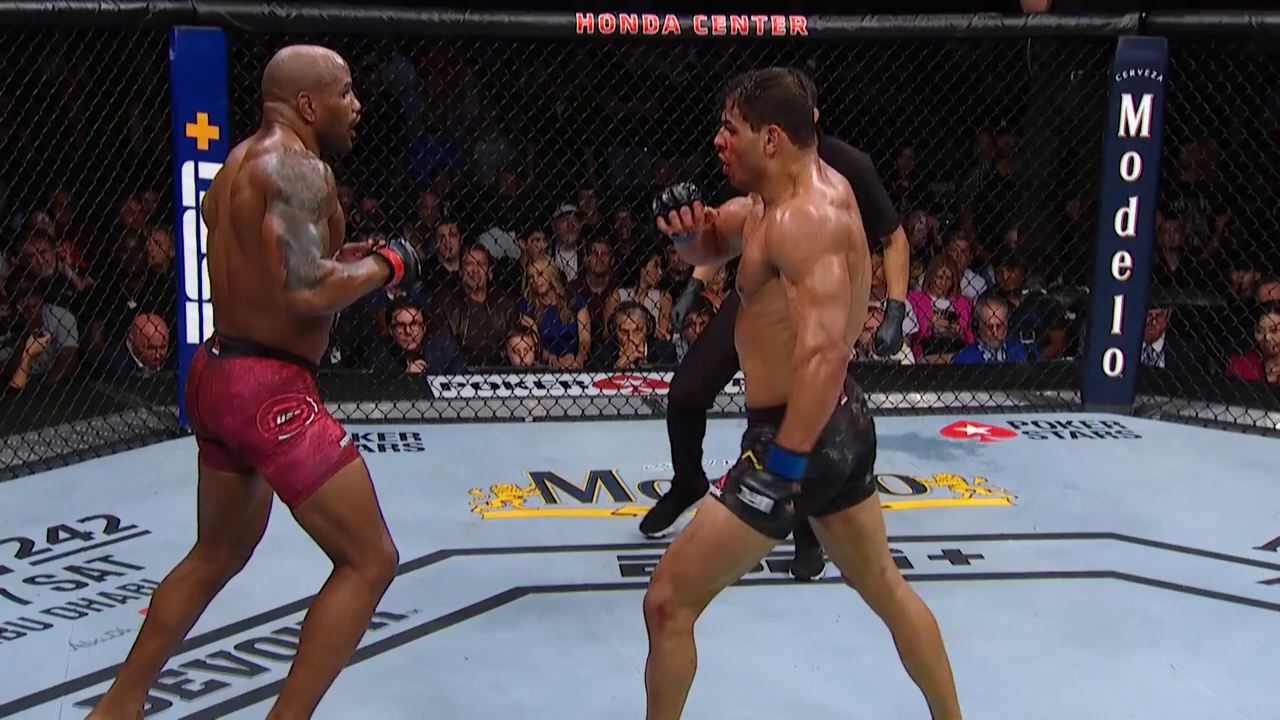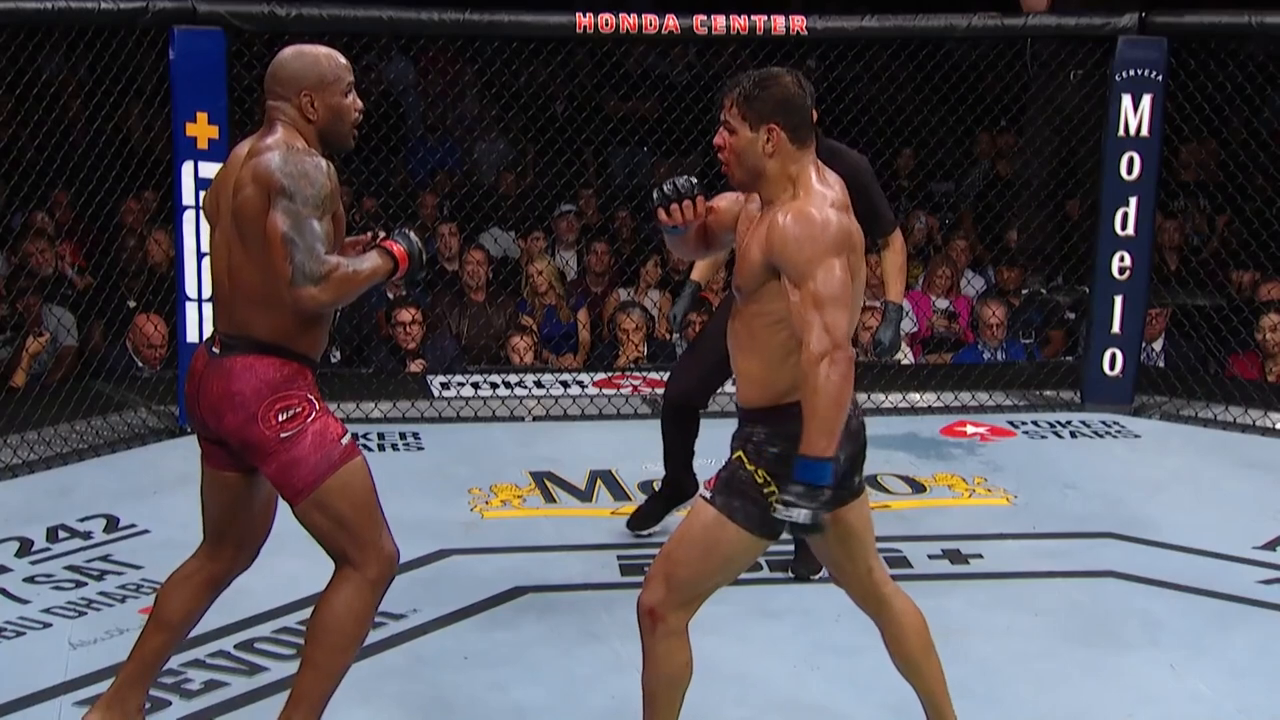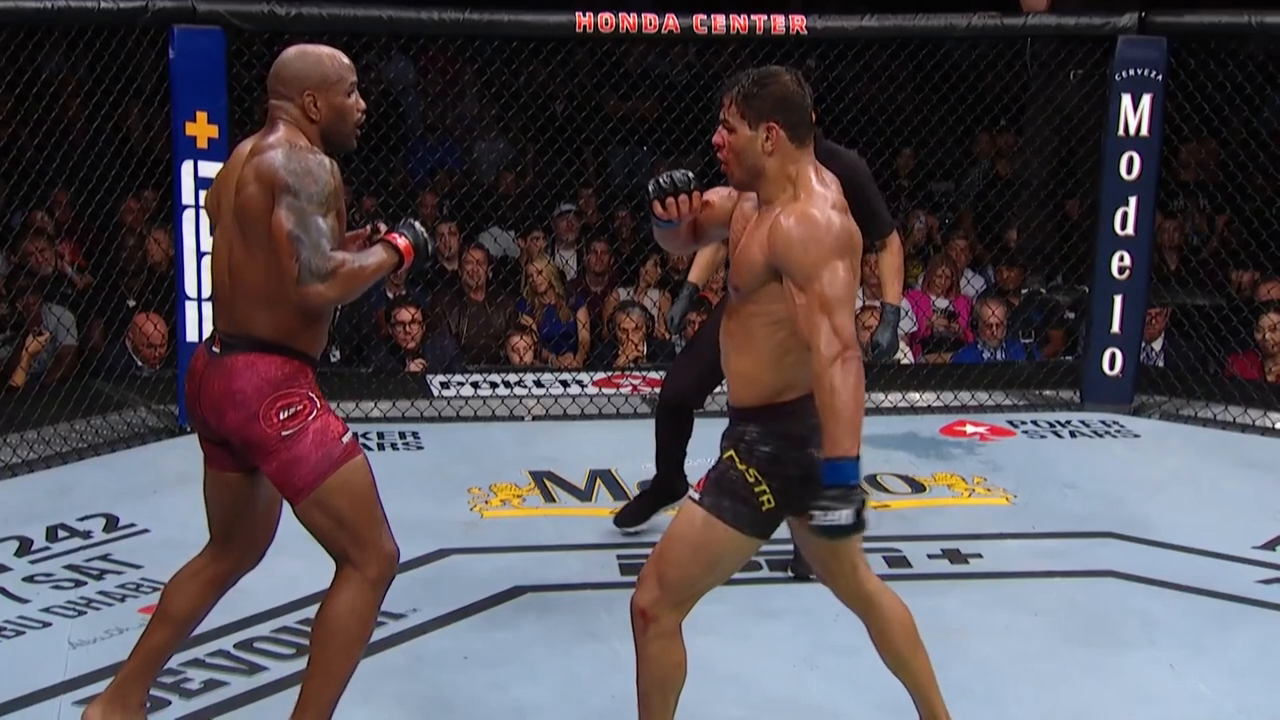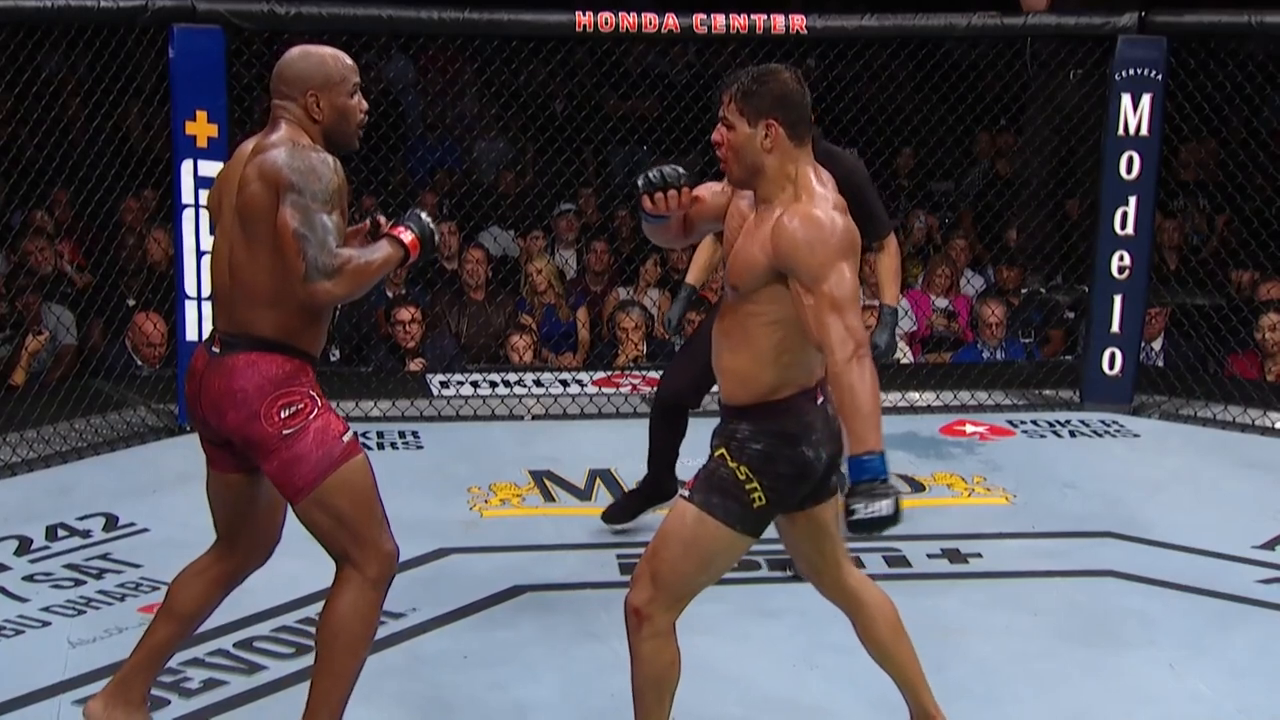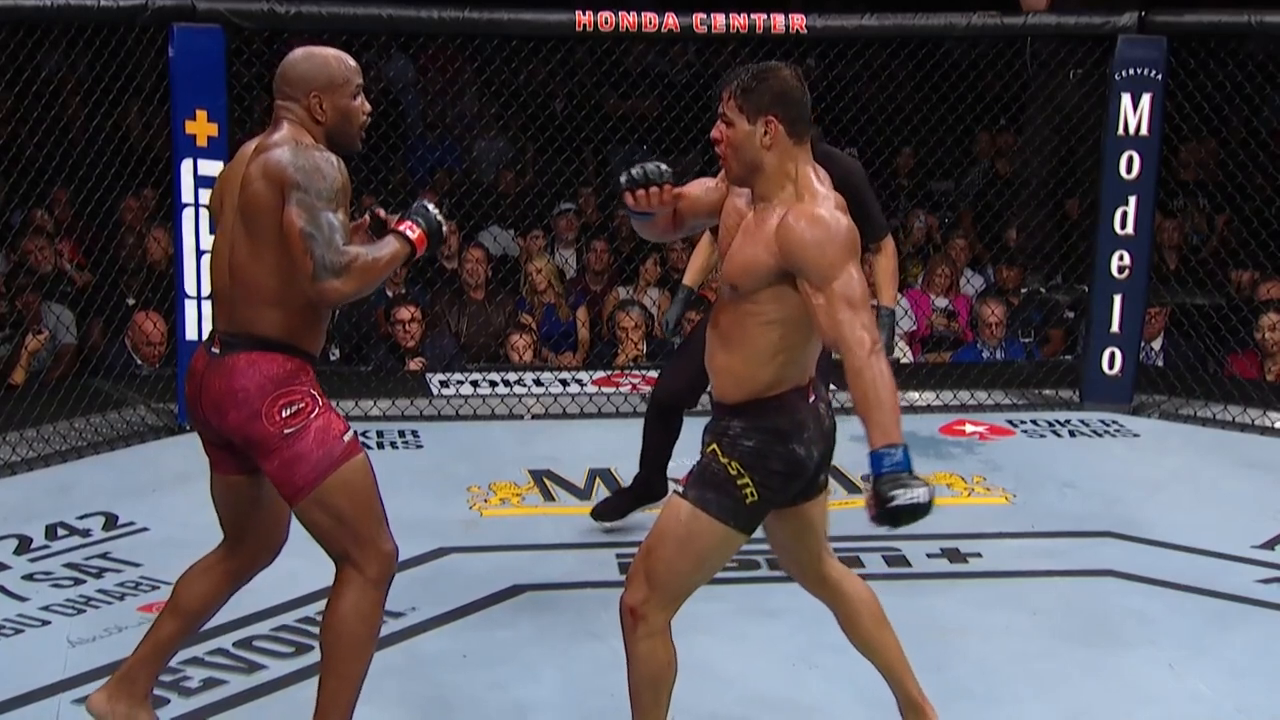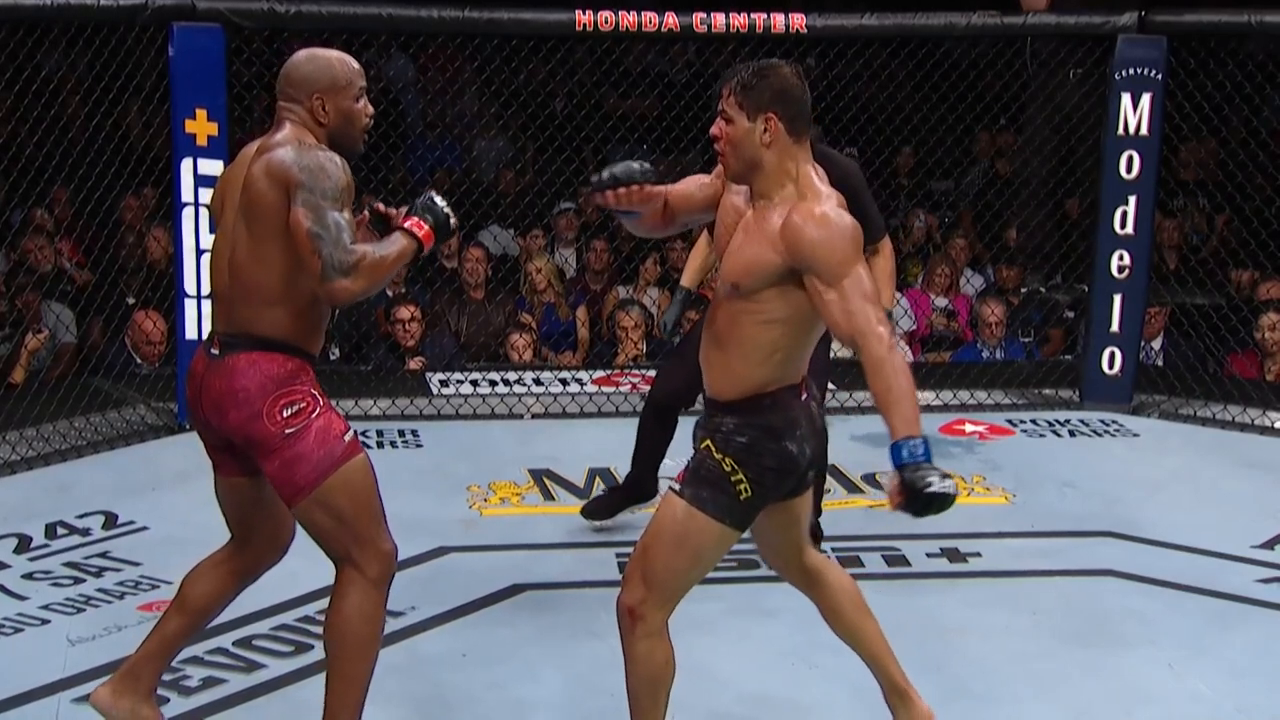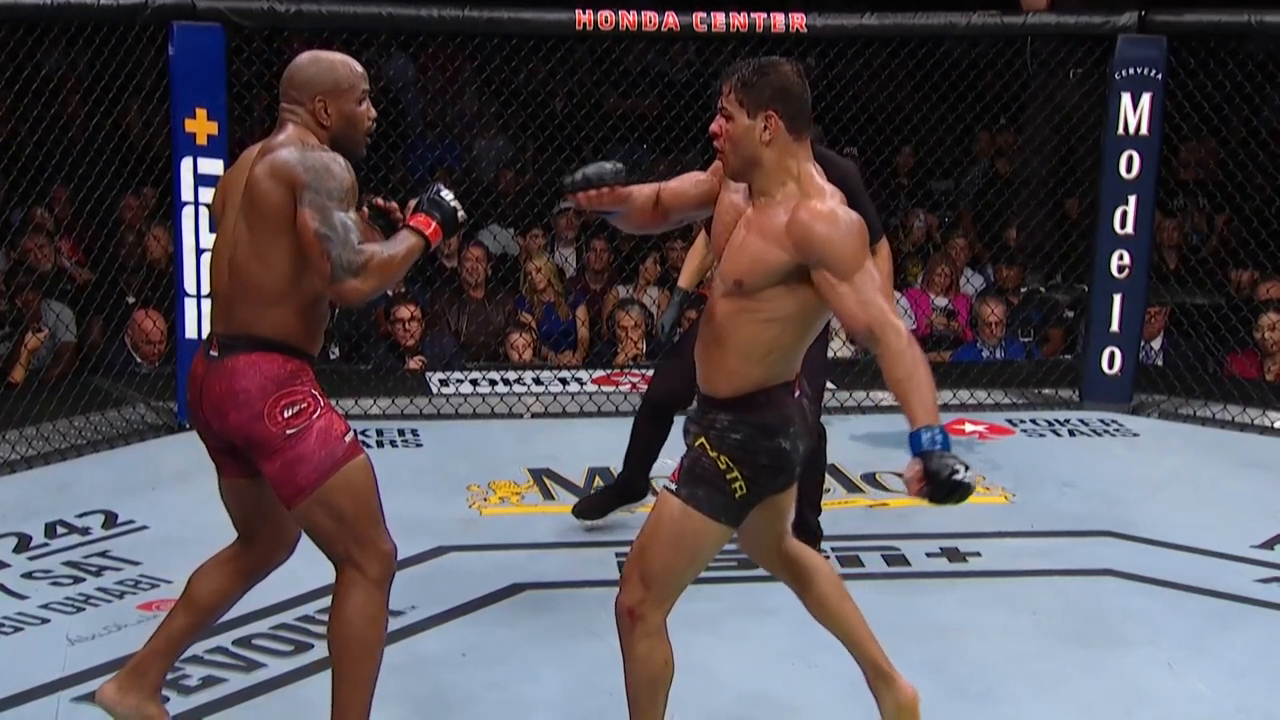
dt=0.7s
person 1, frame 1
left shoulder: (240, 163)
right shoulder: (297, 167)
right elbow: (306, 294)
left wrist: (344, 256)
right wrist: (385, 264)
left hip: (218, 374)
right hip: (268, 389)
left knee: (220, 555)
right knee: (369, 561)
person 1, frame 2
left shoulder: (240, 161)
right shoulder: (300, 164)
right elbow: (311, 291)
left wrist: (343, 251)
right wrist: (389, 256)
left hip: (218, 372)
right hip: (269, 386)
left knee: (225, 553)
right knee: (370, 560)
person 1, frame 3
left shoulder: (242, 159)
right shoulder: (304, 163)
right elbow: (316, 287)
left wrist: (352, 246)
right wrist: (394, 250)
left hip: (218, 372)
right hip: (269, 385)
left knee: (232, 552)
right knee: (370, 560)
person 1, frame 4
left shoulder: (244, 160)
right shoulder: (308, 162)
right elbow: (323, 284)
left wrist: (352, 240)
right wrist: (402, 241)
left hip: (217, 371)
right hip: (269, 384)
left knee: (242, 548)
right knee: (370, 559)
person 1, frame 5
left shoulder: (245, 161)
right shoulder: (311, 163)
right elbow: (331, 282)
left wrist: (354, 236)
right wrist: (409, 235)
left hip: (217, 371)
right hip: (269, 384)
left knee: (251, 545)
right knee: (370, 559)
person 1, frame 6
left shoulder: (246, 163)
right shoulder: (315, 163)
right elbow: (340, 281)
left wrist: (361, 232)
right wrist: (416, 230)
left hip: (217, 373)
right hip: (270, 384)
left knee: (260, 542)
right knee: (370, 559)
person 1, frame 7
left shoulder: (247, 167)
right shoulder: (319, 164)
right elbow: (351, 282)
left wrist: (368, 230)
right wrist: (424, 226)
left hip: (216, 375)
right hip: (269, 385)
left knee: (268, 541)
right knee: (370, 560)
person 2, frame 1
left shoulder: (806, 218)
right shoulder: (783, 194)
left elbow: (824, 351)
right elbow: (709, 244)
left wrist: (782, 466)
right wrist: (684, 226)
left hip: (799, 435)
right hip: (839, 423)
left knee: (669, 602)
right knee: (884, 587)
person 2, frame 2
left shoulder: (805, 221)
right shoulder: (769, 195)
left elbow: (830, 354)
right elbow: (698, 241)
left wrist: (809, 475)
right wrist: (678, 220)
left hip: (785, 438)
right hip: (818, 432)
left knee: (661, 604)
right knee: (874, 587)
person 2, frame 3
left shoulder: (806, 223)
right shoulder: (759, 192)
left elbow: (837, 352)
right elbow: (685, 237)
left wrist: (843, 473)
right wrist: (671, 215)
left hip: (776, 439)
right hip: (796, 427)
left knee: (654, 605)
right knee: (856, 584)
person 2, frame 4
left shoulder: (809, 224)
right shoulder: (753, 186)
left elbow: (848, 349)
right elbow: (677, 230)
left wrist: (868, 468)
right wrist: (660, 210)
left hip: (767, 437)
right hip: (797, 423)
left knee: (648, 604)
right knee: (838, 577)
person 2, frame 5
left shoulder: (811, 225)
right shoulder: (746, 184)
left elbow: (860, 345)
right elbow: (669, 222)
left wrist: (890, 462)
right wrist: (648, 205)
left hip: (760, 436)
right hip: (790, 420)
left knee: (644, 604)
right knee: (819, 571)
person 2, frame 6
left shoulder: (815, 223)
right shoulder: (740, 180)
left elbow: (874, 338)
right elbow: (662, 215)
left wrist: (911, 453)
right wrist: (633, 201)
left hip: (753, 432)
right hip: (777, 419)
left knee: (641, 603)
right knee: (799, 561)
person 2, frame 7
left shoulder: (819, 221)
right shoulder: (735, 177)
left elbow: (885, 331)
right elbow: (657, 208)
left wrist: (928, 441)
right wrist: (616, 199)
left hip: (746, 429)
right hip: (760, 416)
left knee: (639, 604)
right knee: (776, 550)
person 3, frame 1
left shoulder: (848, 166)
left elbow: (893, 237)
left wrist: (894, 312)
right wrist: (694, 287)
right knee: (685, 393)
left ankle: (809, 533)
right ankle: (688, 483)
person 3, frame 2
left shoulder: (845, 167)
left elbow: (890, 240)
left wrist: (892, 314)
right wrist: (691, 289)
right knee: (681, 392)
right ankle: (677, 483)
person 3, frame 3
left shoulder: (844, 169)
left elbow: (887, 242)
left wrist: (889, 317)
right wrist: (688, 292)
right knee: (676, 392)
right ankle: (668, 482)
person 3, frame 4
left shoulder: (841, 170)
left elbow: (884, 243)
right elbow: (717, 234)
left wrist: (888, 318)
right wrist: (686, 293)
right knee: (673, 391)
right ankle: (658, 483)
person 3, frame 5
left shoulder: (839, 171)
left elbow: (881, 245)
right elbow: (714, 234)
left wrist: (885, 316)
right wrist: (683, 295)
right knee: (669, 391)
right ankle: (649, 483)
person 3, frame 6
left shoulder: (838, 172)
left elbow: (878, 247)
right elbow: (712, 234)
left wrist: (881, 316)
right wrist: (682, 296)
right knee: (665, 391)
left ankle: (806, 523)
right ankle: (639, 484)
person 3, frame 7
left shoulder: (835, 173)
left elbow: (876, 246)
right elbow: (710, 235)
right wrist: (679, 297)
right knee: (662, 391)
left ankle: (806, 528)
right ankle: (630, 484)
